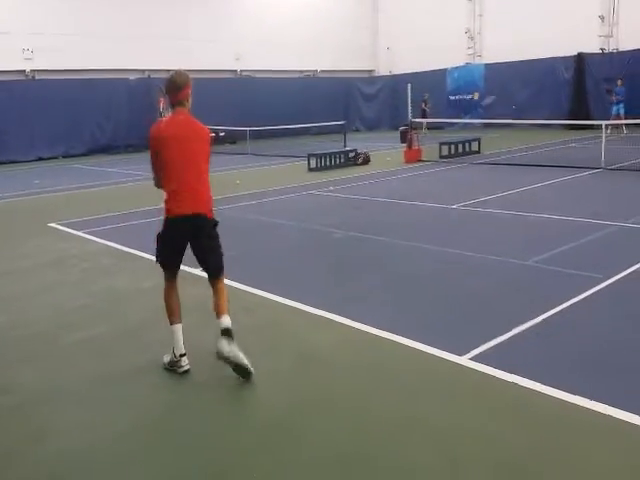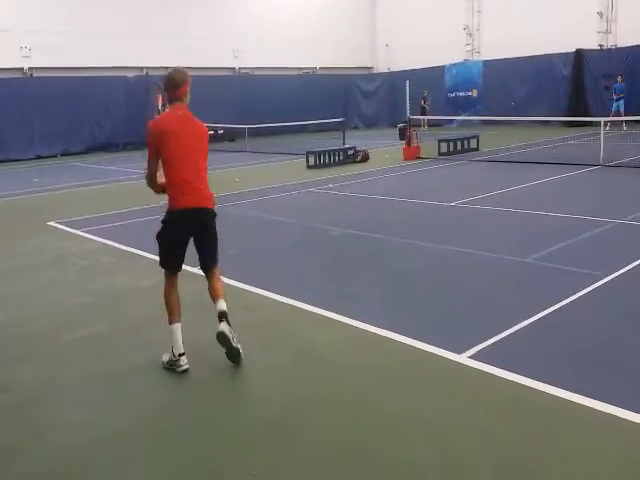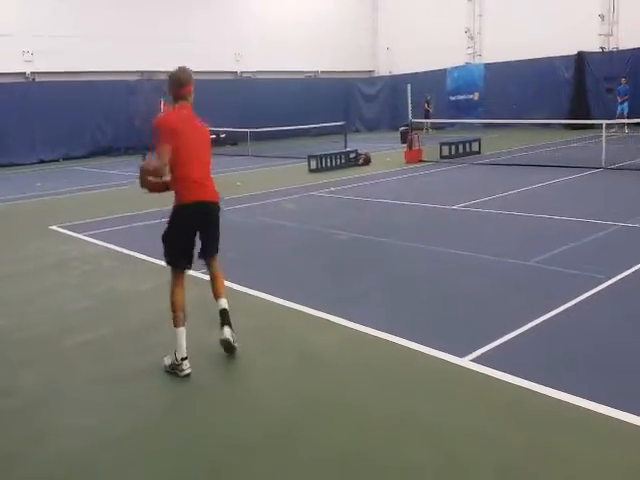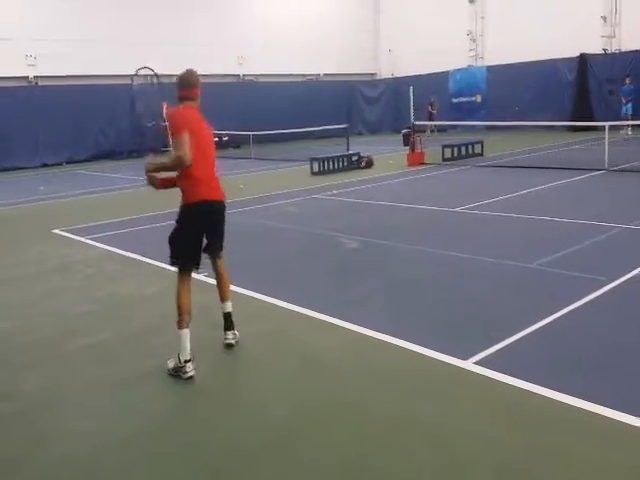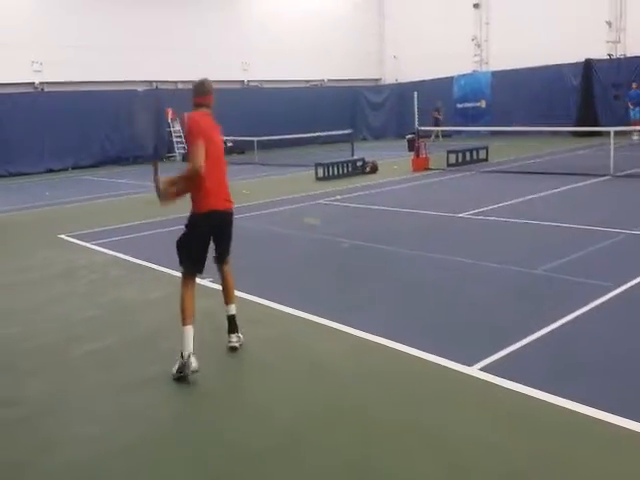
dt=0.1s
person 1, frame 1
left shoulder: (158, 131)
right shoulder: (203, 131)
left elbow: (159, 181)
left hip: (176, 215)
right hip: (205, 213)
left knee: (170, 278)
right knee: (218, 282)
left ankle: (179, 354)
right ankle: (226, 338)
person 1, frame 2
left shoulder: (157, 125)
right shoulder: (200, 127)
left elbow: (152, 178)
left hip: (179, 209)
right hip: (205, 206)
left knee: (170, 276)
right knee: (212, 271)
left ankle: (178, 353)
right ankle: (223, 323)
person 1, frame 3
left shoulder: (165, 119)
right shoulder: (199, 124)
left elbow: (164, 166)
right wrist: (160, 184)
left hip: (188, 204)
right hip: (211, 201)
left knee: (177, 275)
right knee: (212, 261)
left ankle: (182, 357)
right ankle: (226, 325)
person 1, frame 4
left shoulder: (177, 115)
right shoulder: (204, 123)
left elbow: (184, 158)
left wrist: (152, 166)
right wrist: (162, 179)
left hip: (195, 202)
right hip: (217, 200)
left knee: (184, 276)
right knee: (217, 258)
left ankle: (185, 359)
right ankle: (229, 327)
person 1, frame 5
left shoulder: (193, 122)
right shoulder: (215, 128)
left elbow: (198, 167)
left wrist: (166, 183)
right wrist: (174, 189)
left hip: (204, 211)
right hip: (225, 209)
left knee: (188, 280)
right knee: (224, 263)
left ankle: (188, 356)
right ankle: (233, 330)
